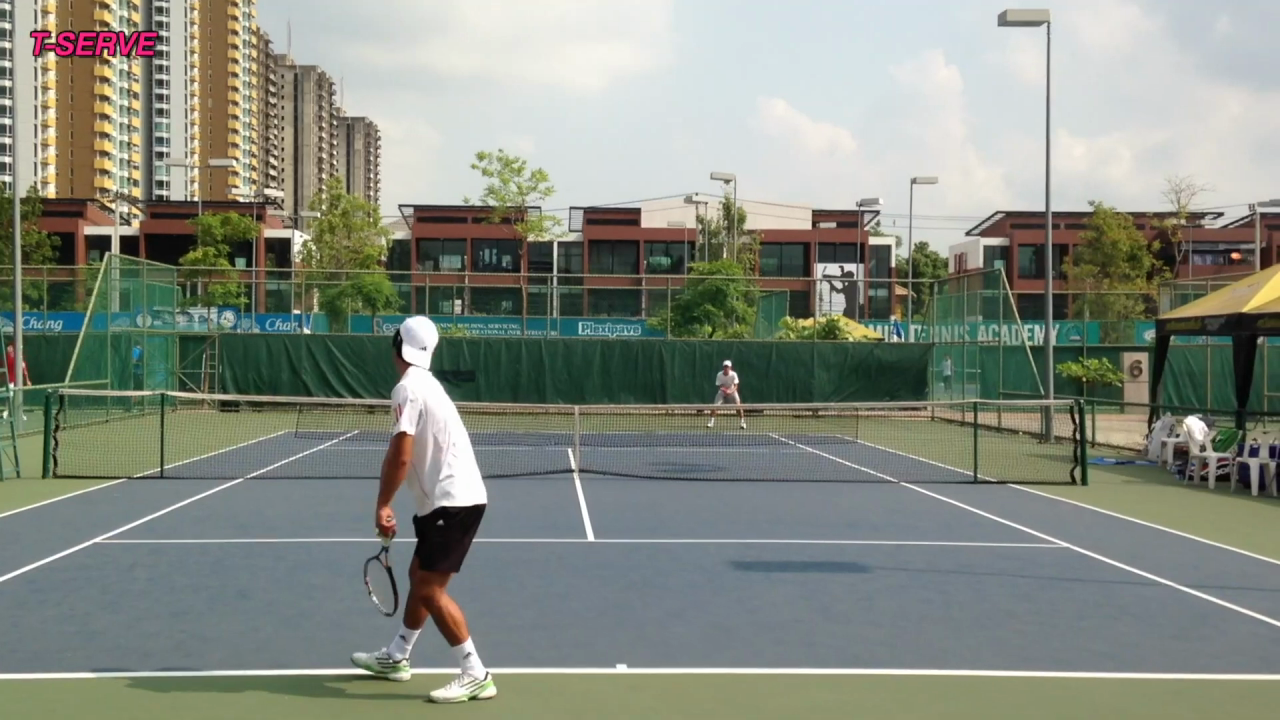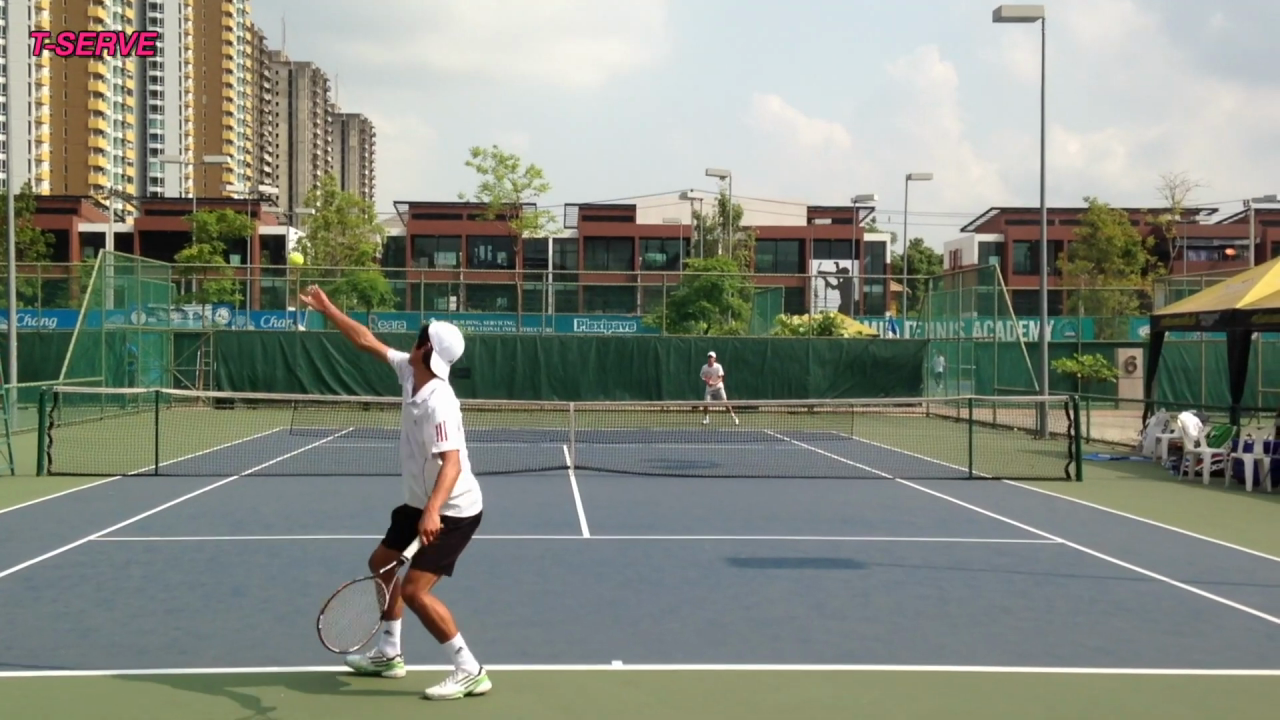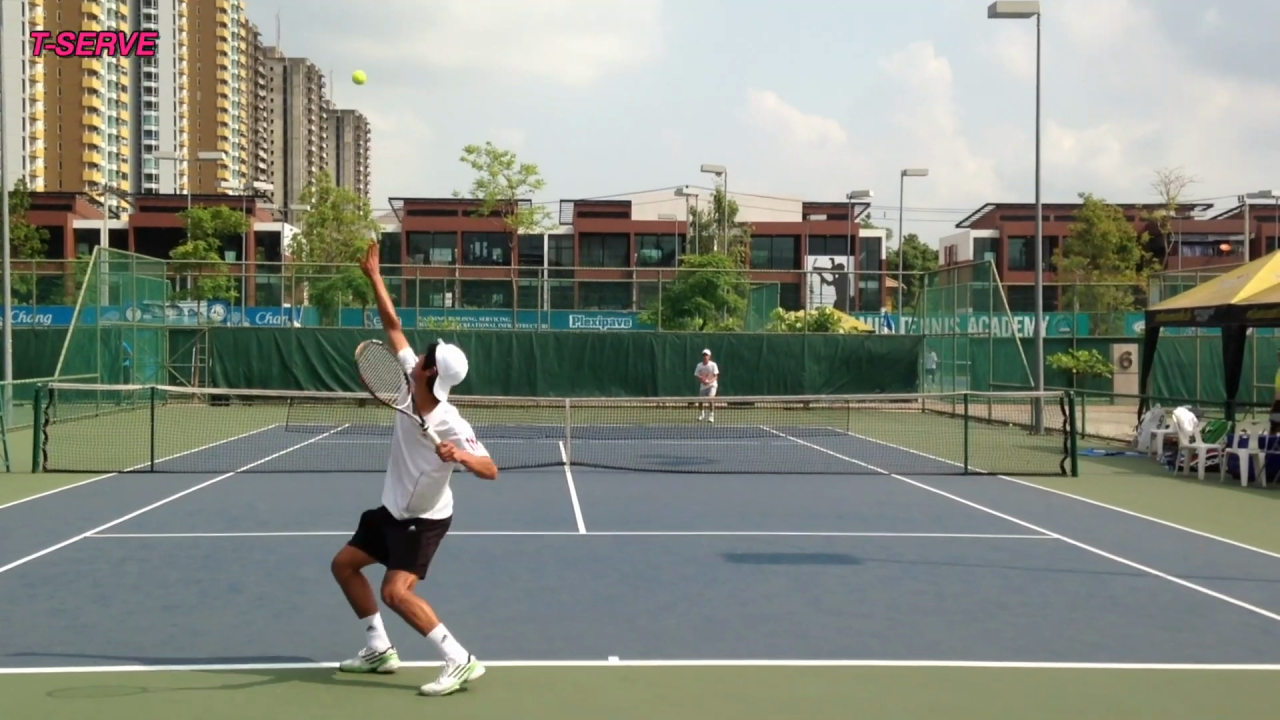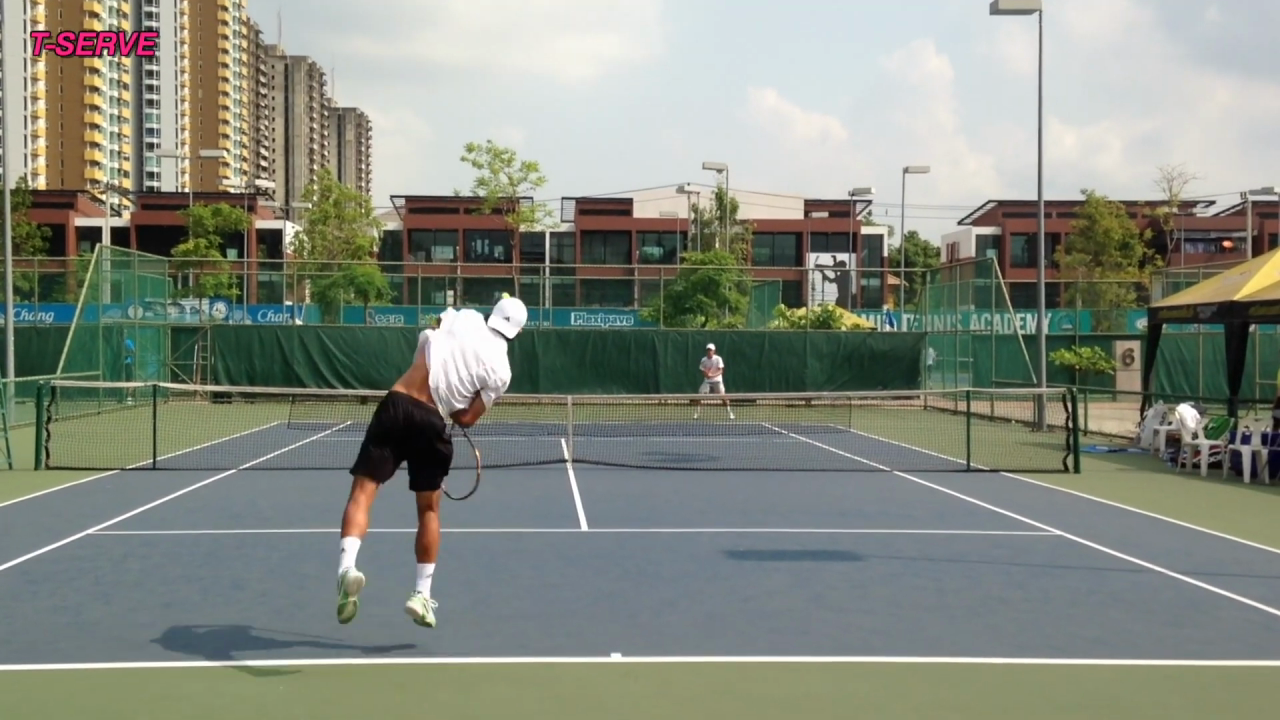
dt=0.4s
person 1, frame 1
left shoulder: (408, 388)
right shoulder: (420, 385)
left elbow: (401, 455)
right elbow: (399, 452)
left wrist: (383, 505)
right wrist: (384, 504)
left hip: (454, 501)
right hip: (444, 500)
left knee: (430, 591)
right knee: (418, 575)
left ankle: (477, 676)
right ankle: (395, 657)
person 1, frame 2
left shoulder: (438, 405)
right shoulder: (411, 370)
left elbow: (452, 465)
right elbow: (368, 341)
left wrist: (433, 513)
right wrist: (327, 308)
left hip: (456, 509)
right hip: (421, 505)
left knee: (415, 590)
right knee: (380, 562)
left ankle: (470, 672)
right ankle: (388, 654)
person 1, frame 3
left shoulder: (455, 429)
right shoulder: (418, 373)
left elbow: (490, 470)
right elbow: (393, 329)
left wrist: (461, 456)
right wrist: (375, 279)
left hip: (425, 520)
right hip: (393, 511)
left knee: (398, 589)
right knee: (343, 565)
left ankle: (460, 661)
right ankle: (379, 649)
person 1, frame 4
left shoulder: (464, 319)
right shoulder: (500, 369)
left elbow: (432, 333)
right elbow: (465, 419)
left hip: (395, 407)
right hip: (430, 424)
left knee: (362, 494)
right knee: (428, 511)
left ankle: (348, 569)
right ankle: (421, 596)
